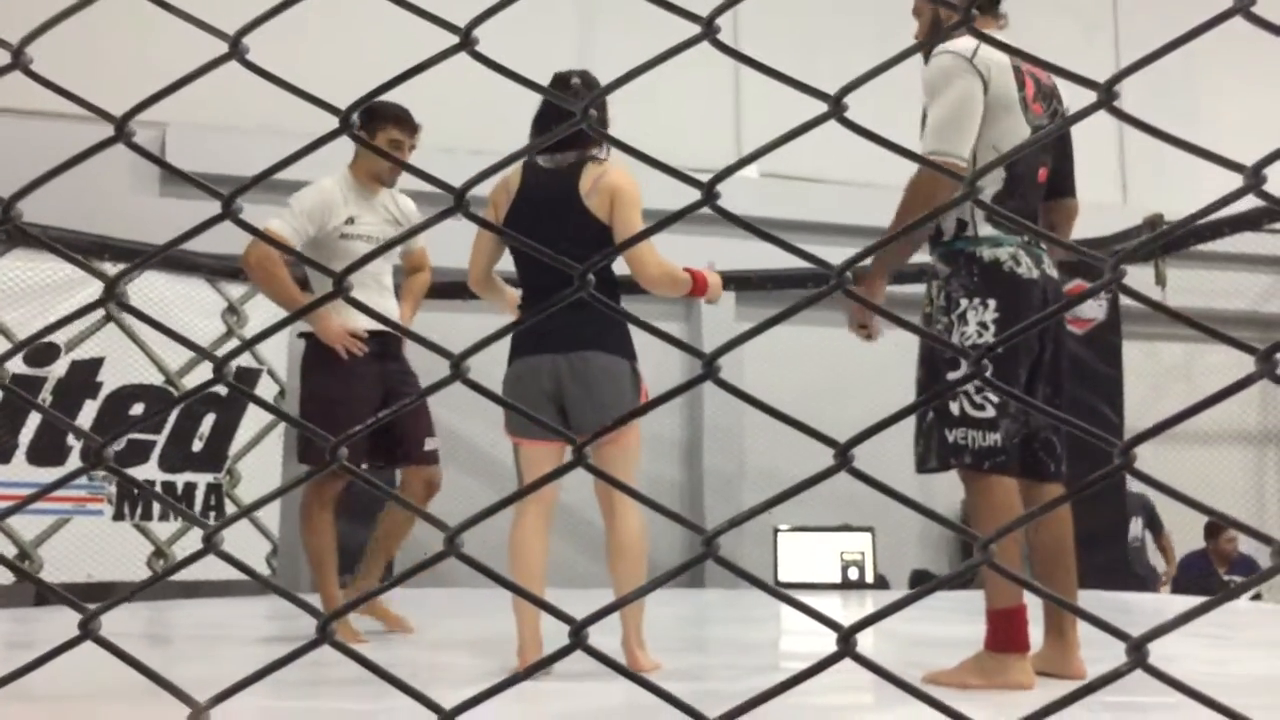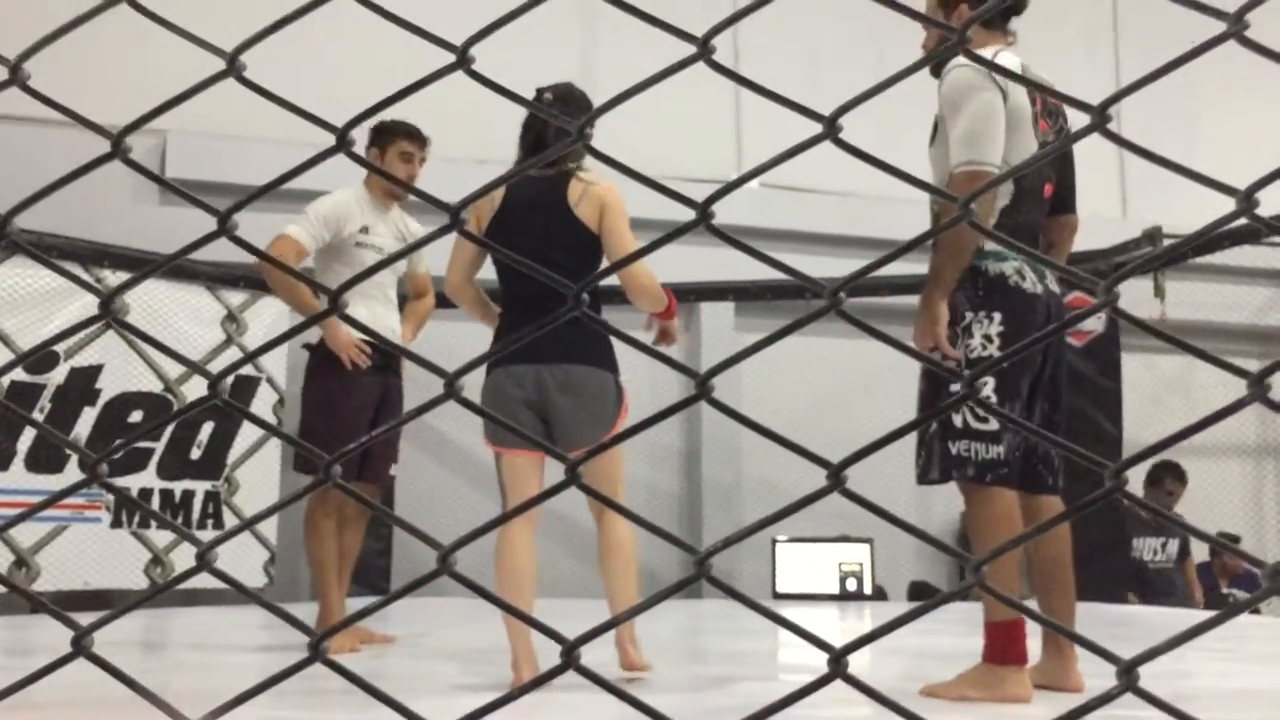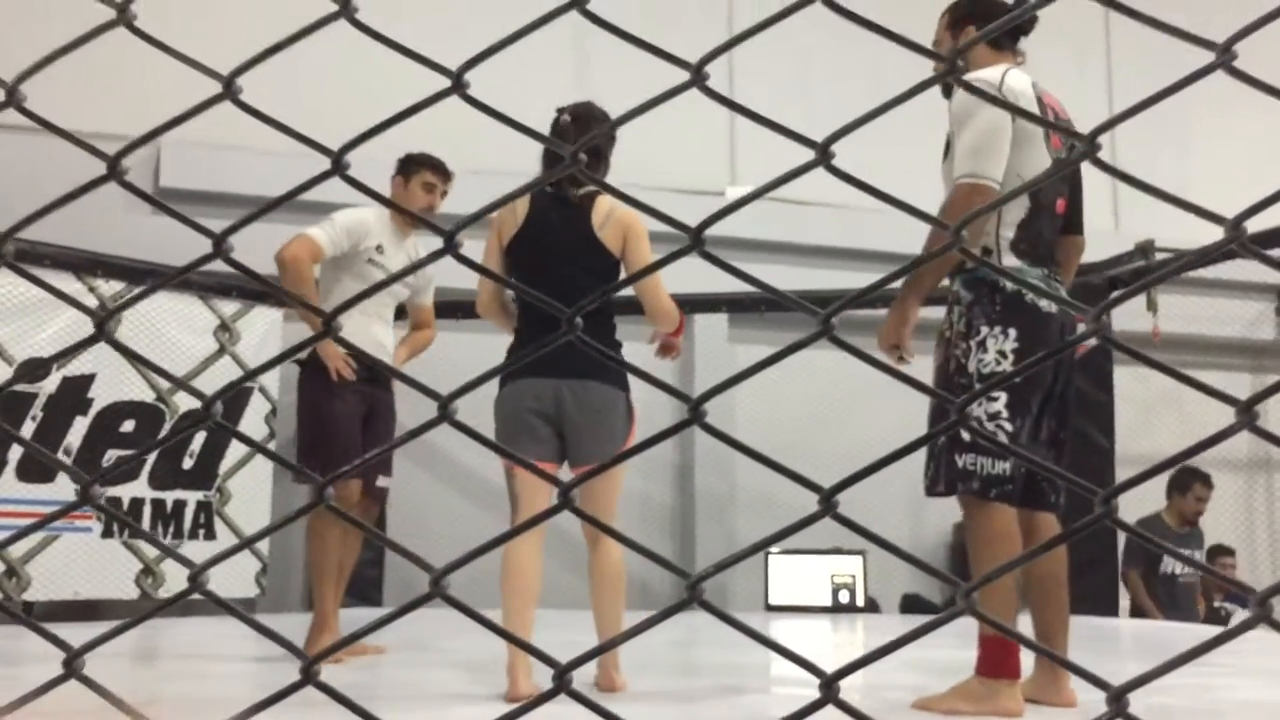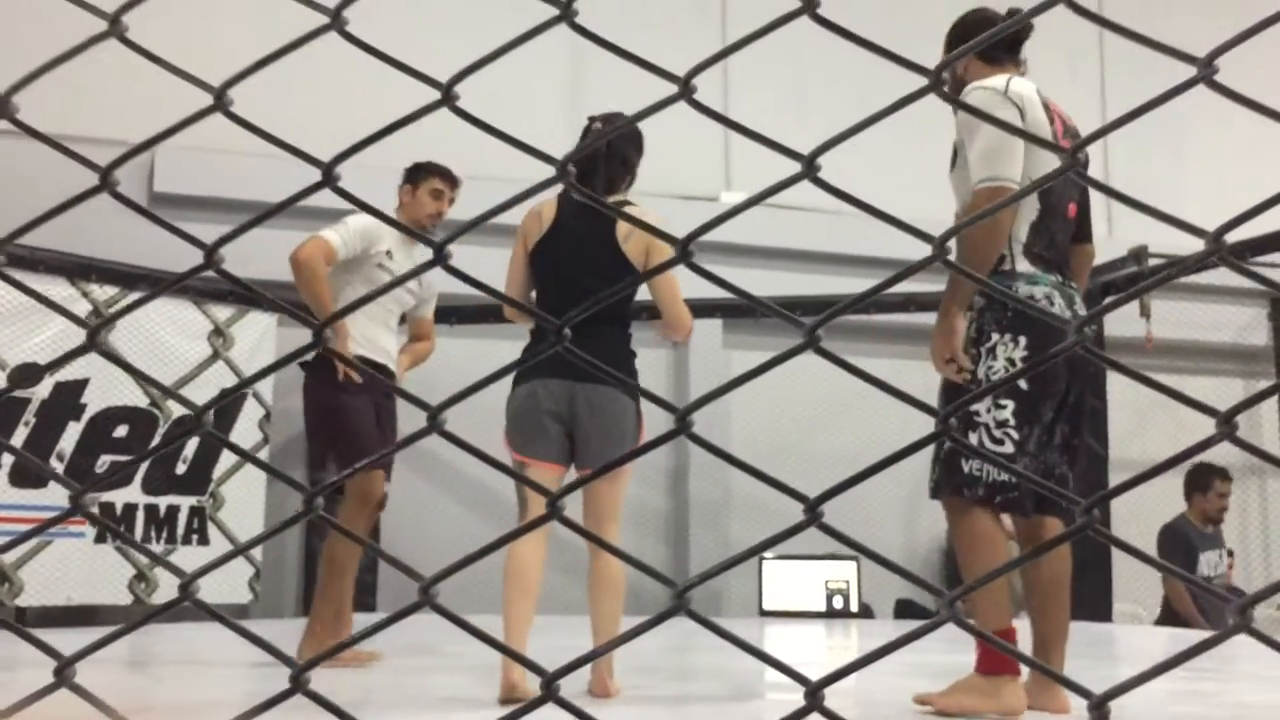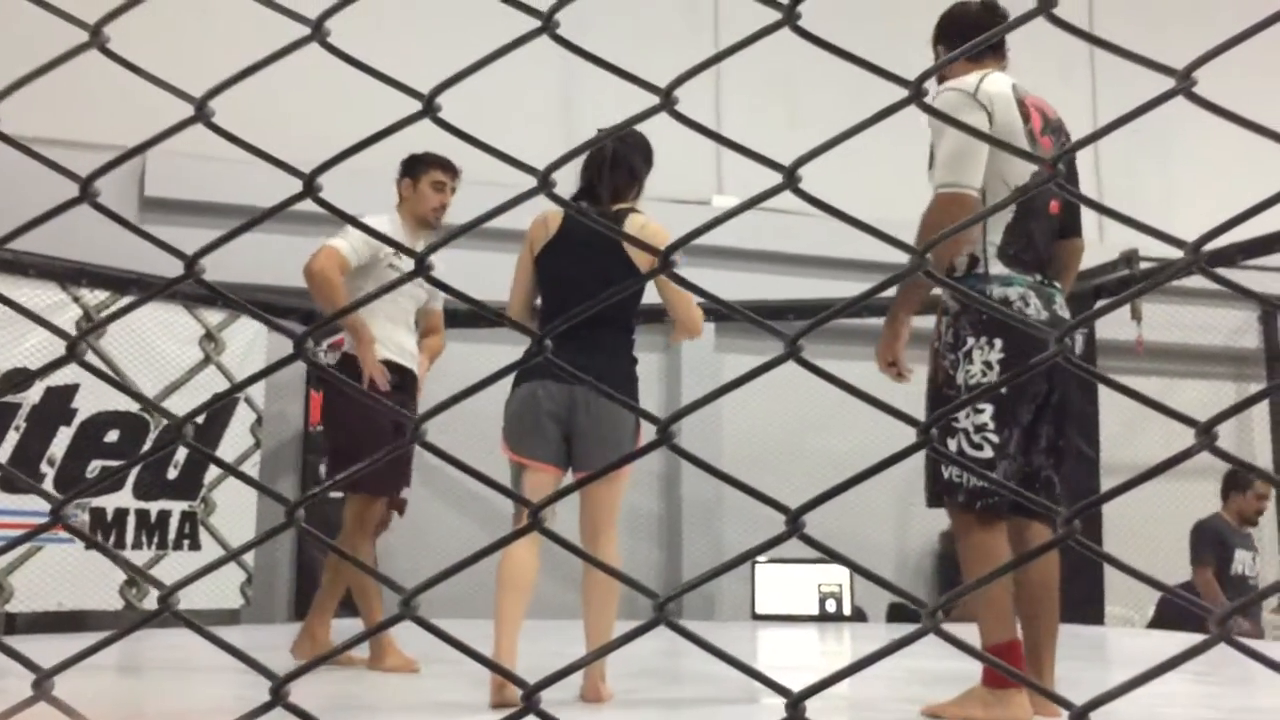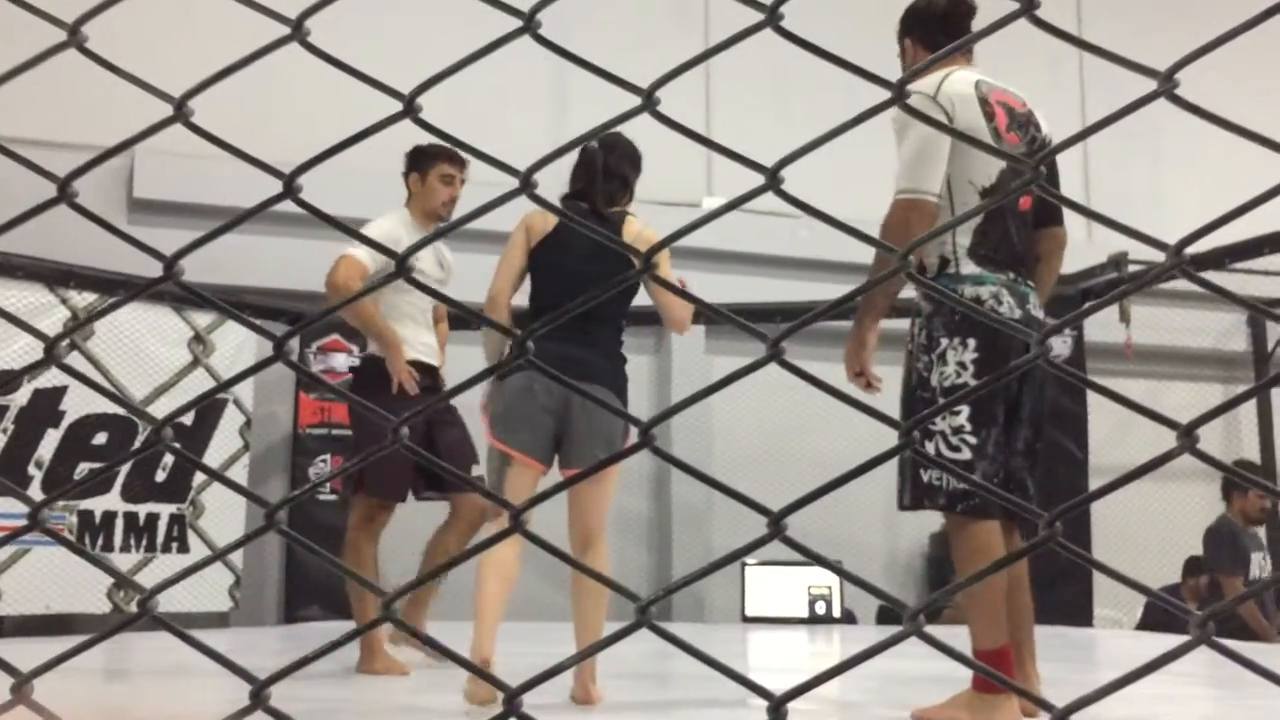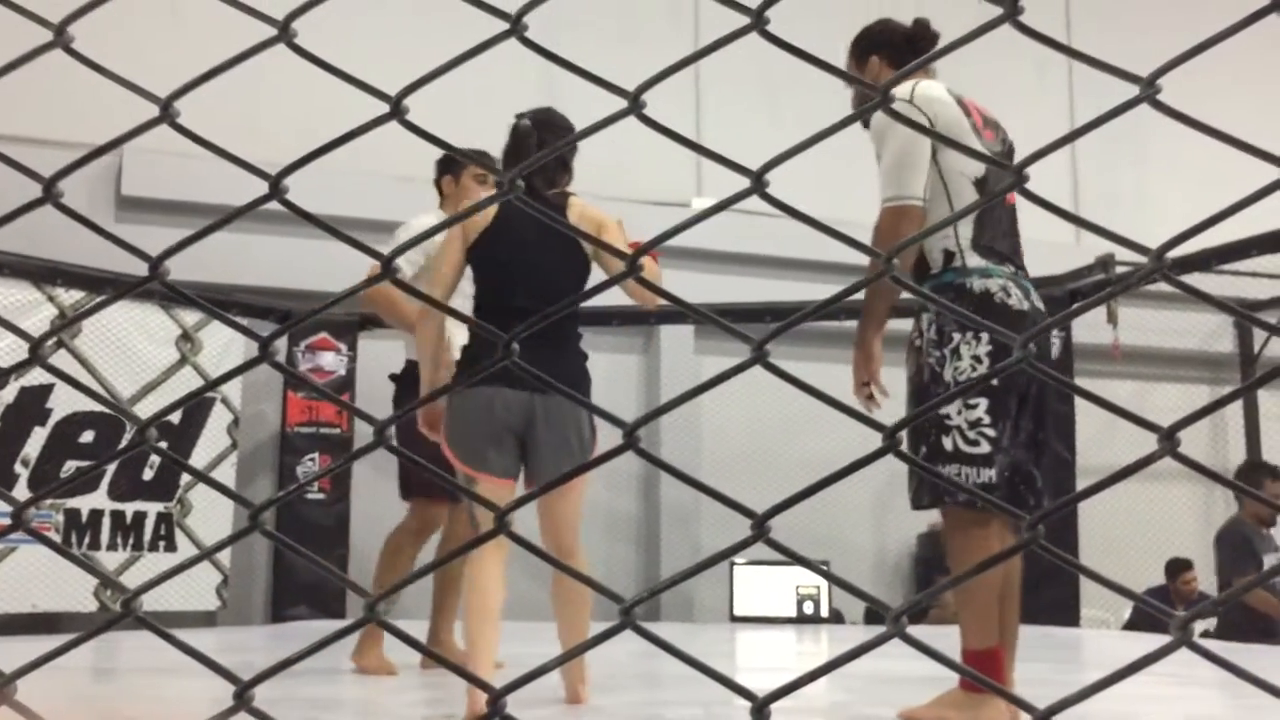
dt=0.4s
person 1, frame 1
left shoulder: (958, 58)
right shoulder: (1039, 78)
left elbow: (942, 178)
right elbow: (1062, 204)
left wrist: (874, 273)
left hip: (978, 277)
right hip: (1036, 279)
left knee: (984, 460)
right knee: (1037, 464)
left ankle: (1005, 651)
right ankle: (1061, 643)
person 1, frame 2
left shoulder: (971, 70)
right shoulder: (1041, 90)
left elbow: (972, 191)
left wrist: (933, 296)
left hip: (987, 290)
right hip: (1037, 293)
left knee: (985, 473)
right knee: (1034, 478)
left ankle: (1004, 664)
right ankle: (1060, 657)
person 1, frame 3
left shoulder: (983, 86)
right shoulder: (1052, 110)
left elbow: (971, 201)
left wrist: (908, 299)
left hip: (996, 305)
right hip: (1047, 311)
left knee: (982, 487)
right knee: (1034, 495)
person 1, frame 4
left shoulder: (988, 95)
right shoulder: (1058, 118)
left elbow: (993, 204)
left wrist: (952, 312)
left hip: (1009, 313)
right hip: (1059, 319)
left knee: (969, 490)
right knee: (1040, 503)
person 1, frame 5
left shoulder: (962, 93)
right shoulder: (1048, 116)
left elbow: (955, 206)
right elbow: (1071, 244)
left wrist: (899, 314)
left hip: (988, 313)
right hip: (1044, 319)
left knee: (975, 501)
right knee: (1030, 506)
person 1, frame 6
left shoulder: (927, 95)
right shoulder: (1023, 109)
left elbow: (914, 213)
right elbow: (1052, 236)
left wrist: (864, 323)
left hip: (963, 313)
right hip: (1020, 317)
left knee: (965, 504)
right knee: (999, 503)
person 1, frame 7
left shoulder: (900, 102)
right shoulder: (976, 116)
left elbow: (902, 221)
left wrist: (868, 336)
left hip: (966, 311)
right hip: (1016, 309)
left knee: (966, 502)
right knee: (999, 504)
person 2, frame 1
left shoulder: (511, 183)
right shoulder: (610, 178)
left elbow: (478, 277)
right elbow: (648, 273)
right wrist: (703, 283)
left hip: (532, 354)
right hip: (600, 351)
left knee: (534, 503)
right knee: (621, 500)
left ankle: (529, 647)
right ankle: (634, 645)
person 2, frame 2
left shoulder: (493, 194)
right shoulder: (596, 191)
left elbow: (457, 284)
right elbow: (639, 286)
right wrist: (667, 311)
left hip: (512, 367)
right hip: (583, 365)
left knee: (518, 514)
right knee: (610, 508)
left ankle: (523, 660)
right ankle: (628, 644)
person 2, frame 3
left shoulder: (514, 210)
right shoulder: (620, 215)
left elbow: (487, 303)
right elbow: (659, 310)
right wrist: (675, 330)
left hip: (527, 381)
right hip: (596, 381)
left knee: (526, 524)
right knee: (602, 529)
left ankle: (518, 670)
right ankle: (609, 666)
person 2, frame 4
left shoulder: (541, 215)
right shoulder: (642, 227)
left elbow: (513, 305)
right elbow: (679, 325)
right wrist: (674, 327)
left hip: (540, 382)
right hip: (608, 386)
left knee: (532, 522)
right knee: (605, 532)
left ankle: (514, 663)
right ankle: (603, 671)
person 2, frame 5
left shoulder: (546, 222)
right shoulder: (647, 232)
left elbow: (519, 311)
right elbow: (690, 326)
right wrist: (670, 325)
left hip: (539, 384)
right hip: (607, 390)
left knee: (527, 524)
right knee: (600, 537)
left ankle: (503, 664)
right ankle: (595, 675)
person 2, frame 6
left shoulder: (538, 220)
right shoulder: (640, 235)
left elbow: (498, 298)
right elbow: (679, 320)
left wrist: (498, 366)
right wrist: (678, 291)
left hip: (529, 379)
right hip: (598, 387)
left knee: (508, 519)
right knee: (588, 539)
left ankle: (483, 643)
right ankle: (586, 676)
person 2, frame 7
left shoulder: (478, 209)
right shoulder: (589, 217)
left elbow: (432, 304)
right elbow: (650, 296)
left wrist: (429, 387)
right wrist: (644, 261)
left hip: (485, 386)
right hip: (559, 389)
left knee: (488, 540)
right knee: (564, 545)
person 3, frame 1
left shoulder: (403, 208)
right shoulder: (322, 199)
left elbow: (419, 269)
right elbow: (257, 258)
left wrist: (404, 316)
right wrist: (316, 317)
left hip: (391, 353)
right hip: (341, 351)
left knee: (422, 477)
right knee: (329, 480)
left ankle: (366, 590)
right ankle: (333, 608)
person 3, frame 2
left shoulder: (410, 230)
right shoulder: (337, 208)
left elbow: (423, 295)
right elbow: (275, 261)
left wrist: (405, 335)
right wrist: (328, 323)
left hip: (388, 366)
right hip: (343, 360)
left knee: (366, 493)
right knee: (330, 491)
left ankle: (340, 617)
right ankle: (330, 618)
person 3, frame 3
left shoulder: (419, 261)
right shoulder: (357, 223)
left elbow: (424, 326)
right elbow: (291, 257)
left wrist: (399, 354)
right wrist: (323, 333)
left hip: (378, 380)
right hip: (334, 371)
left knee: (366, 504)
right knee: (342, 493)
left ankle: (329, 629)
right ankle: (323, 628)
person 3, frame 4
left shoulder: (425, 272)
right shoulder: (367, 229)
left elbow: (424, 338)
right elbow: (304, 257)
left wrist: (401, 363)
right wrist: (336, 331)
left hip: (381, 384)
right hip: (340, 373)
left knee: (366, 501)
right knee: (367, 488)
left ankle: (318, 634)
right ankle: (339, 627)
person 3, frame 5
left shoulder: (430, 264)
right shoulder: (374, 231)
left elbow: (434, 332)
right elbow: (319, 269)
left wrist: (421, 364)
right wrist: (361, 340)
left hip: (403, 389)
right hip: (363, 382)
left knee: (376, 515)
right knee: (366, 510)
left ankle: (314, 631)
right ankle: (381, 643)
person 3, frame 6
left shoulder: (441, 254)
right shoulder: (387, 231)
right elbow: (340, 282)
right wrist: (391, 344)
left hip: (430, 386)
right hip: (389, 383)
left knee: (472, 503)
right knee: (369, 513)
left ankle: (415, 616)
right ankle: (371, 646)
person 3, frame 7
right shoulder: (427, 236)
right elbow: (376, 293)
right wrist: (435, 344)
left knee: (467, 520)
right knee: (428, 516)
left ankle: (441, 641)
right ankle: (369, 638)
